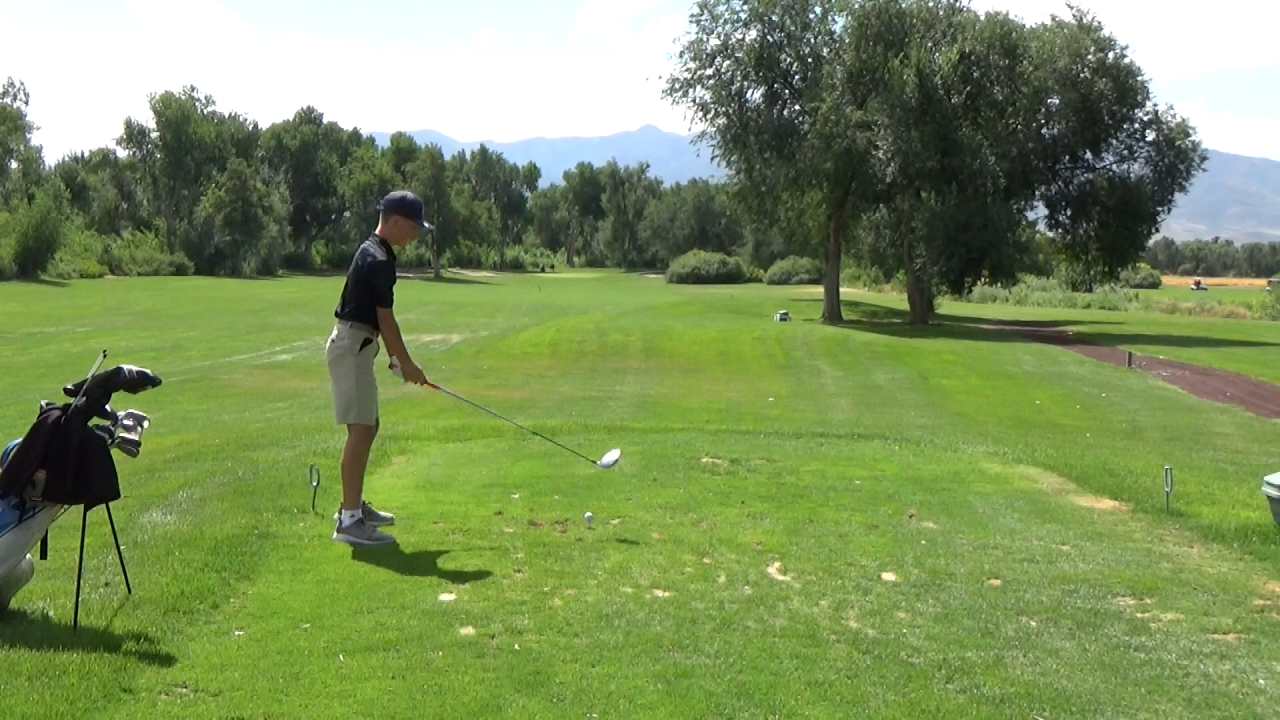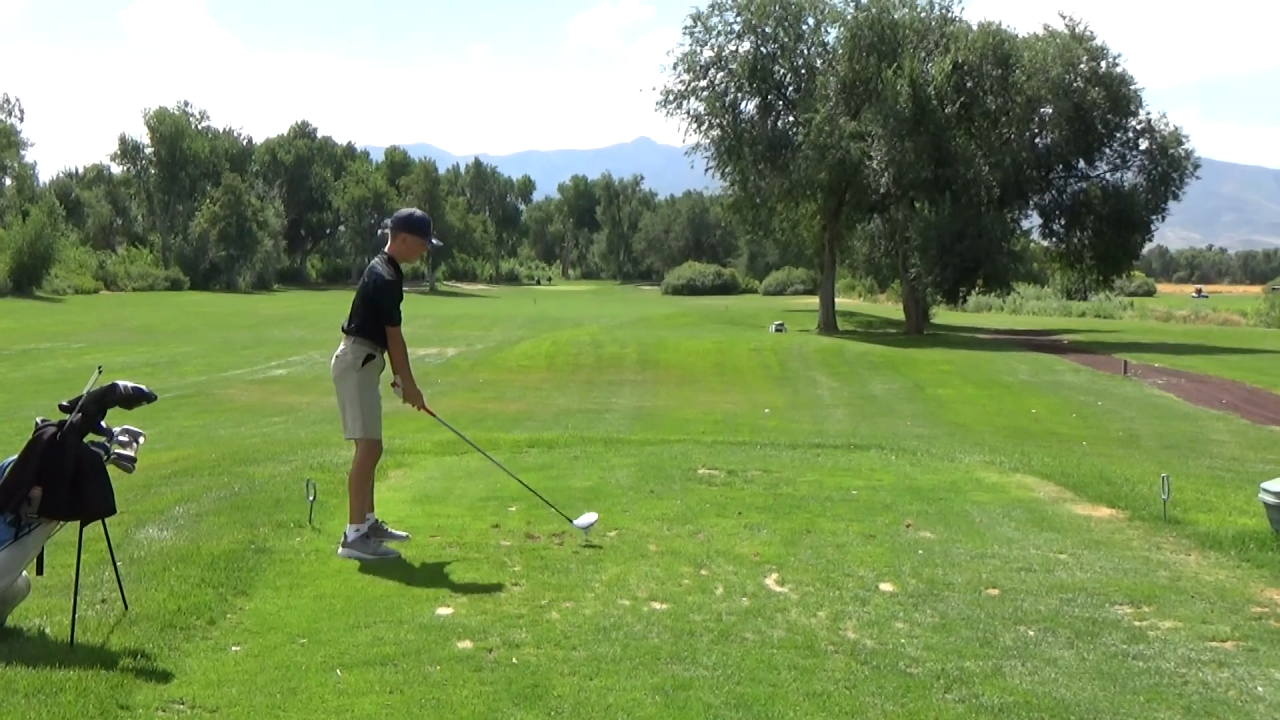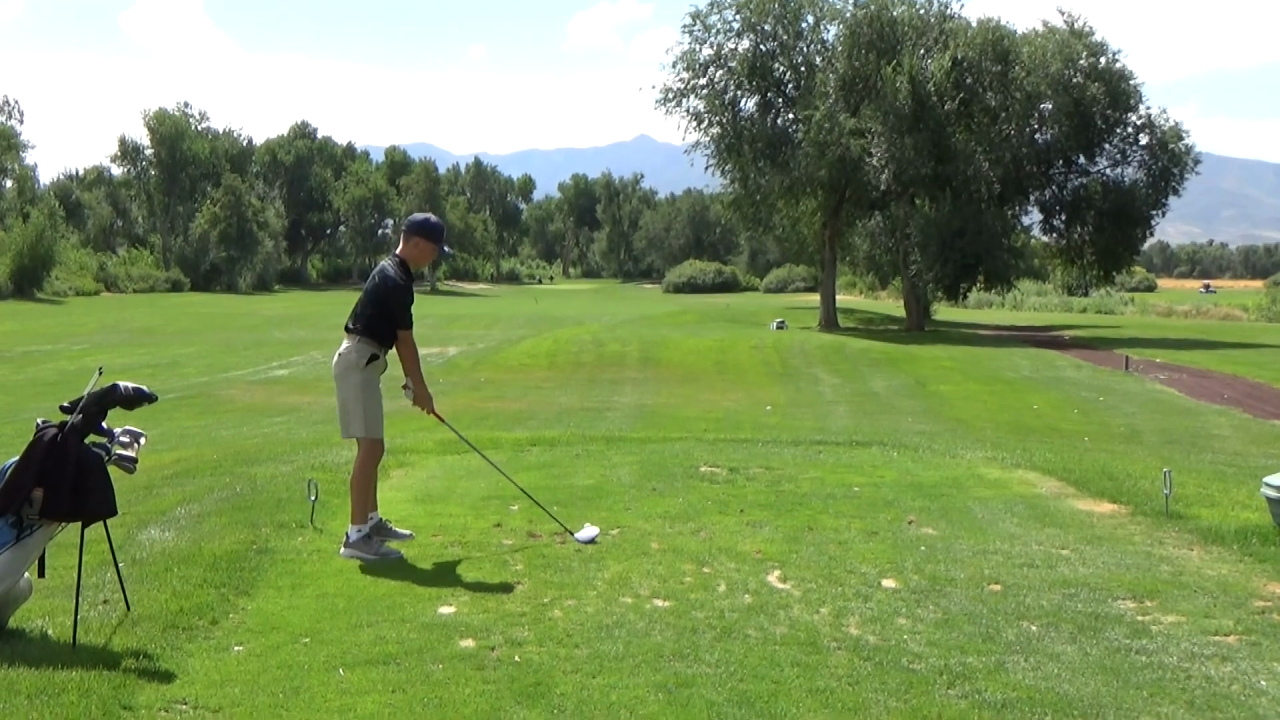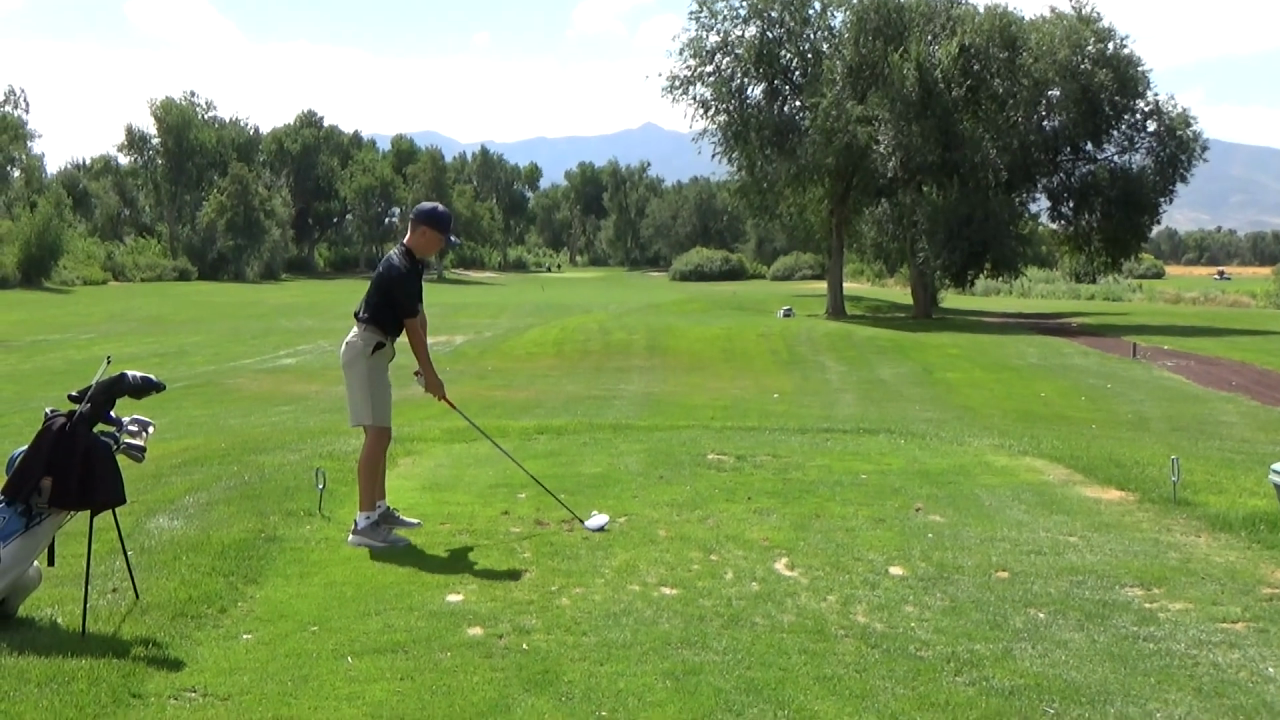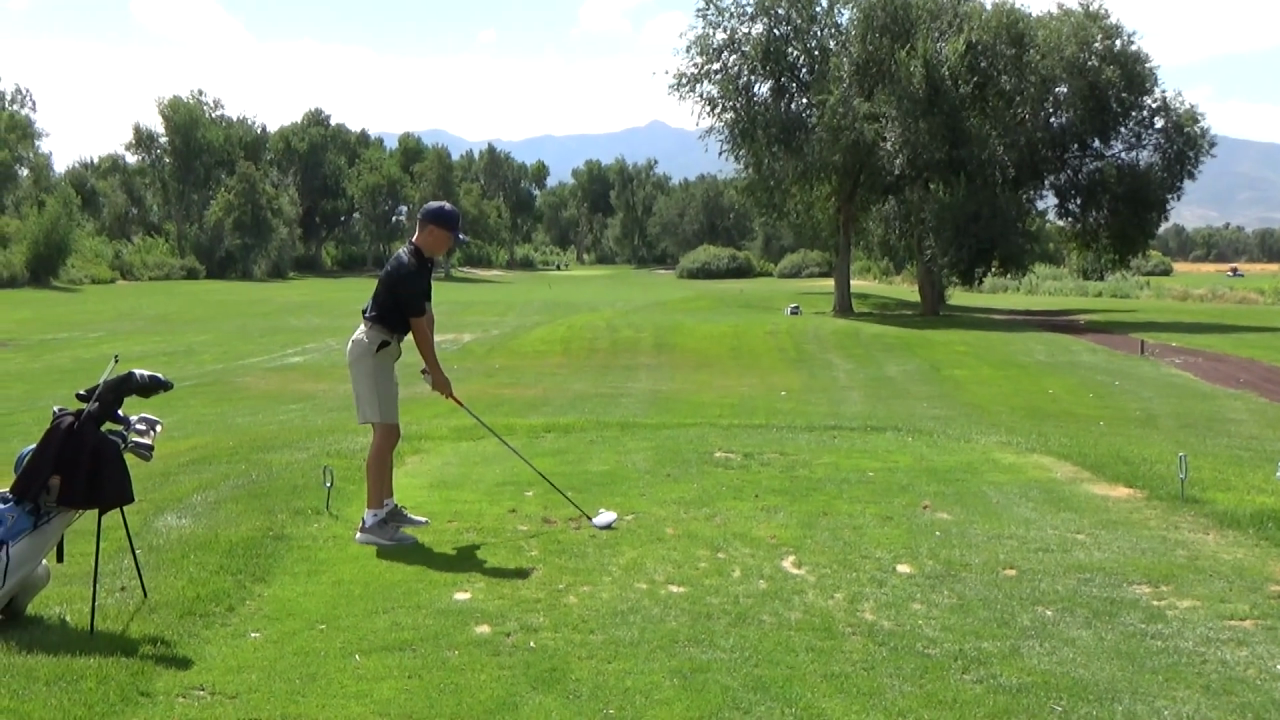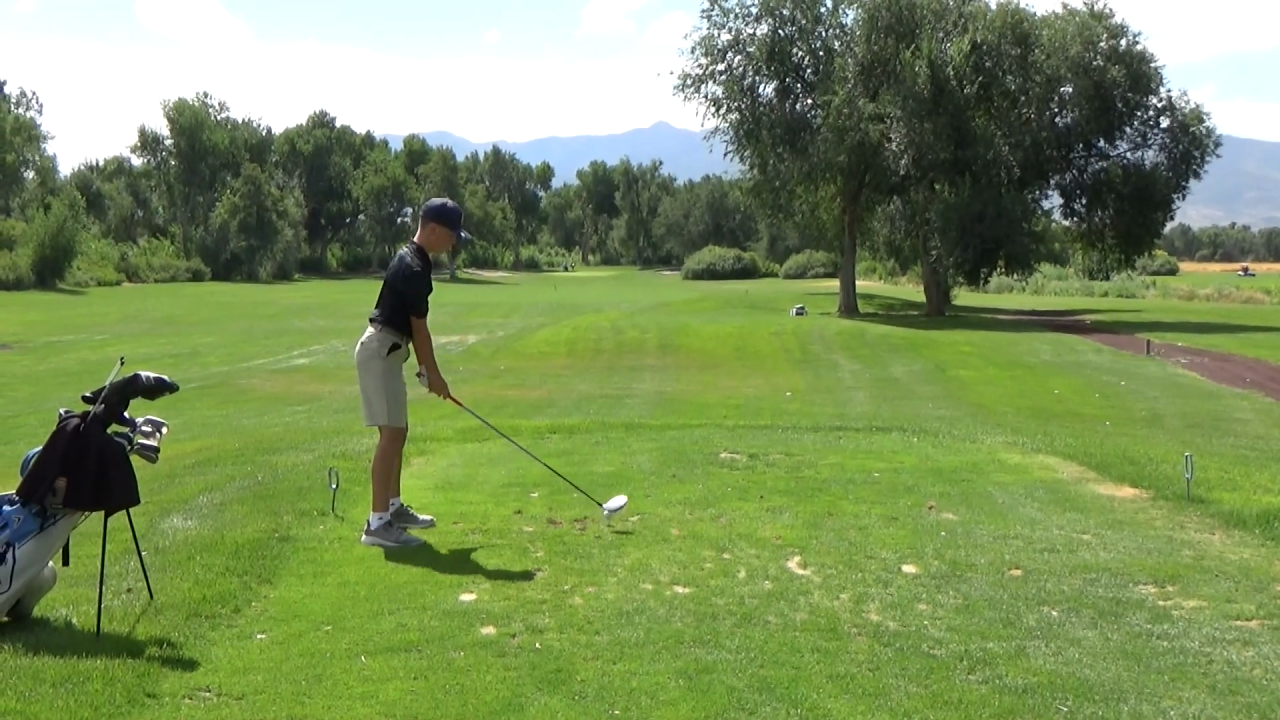
dt=0.7s
person 1, frame 1
left shoulder: (372, 252)
right shoulder: (379, 260)
right elbow: (386, 319)
left wrist: (396, 358)
right wrist: (407, 363)
left hip: (355, 345)
right hip: (353, 347)
left knee: (369, 426)
right knee: (360, 431)
left ankle: (353, 506)
right ankle: (349, 520)
person 1, frame 2
left shoulder: (383, 270)
right shoulder: (386, 278)
left elbow: (387, 336)
right elbow: (394, 337)
left wrist: (399, 377)
right wrist: (409, 384)
left hip: (363, 361)
right hip: (357, 362)
left knee: (368, 446)
right knee: (369, 447)
left ankle: (367, 521)
right ankle: (354, 536)
person 1, frame 3
left shoulder: (392, 271)
right shoulder: (397, 281)
left elbow: (398, 336)
right elbow: (406, 340)
left wrist: (411, 380)
right wrist: (420, 387)
left hip: (363, 361)
right hip: (359, 362)
left knee: (371, 446)
right knee: (371, 447)
left ankle: (371, 521)
right ankle: (356, 536)
person 1, frame 4
left shoulder: (411, 264)
right shoulder: (400, 270)
left elbow: (419, 317)
right elbow: (412, 328)
left wrist: (424, 367)
right wrist: (430, 374)
left hip: (375, 350)
right hip: (366, 350)
left knee: (380, 433)
right knee: (377, 434)
left ankle: (379, 509)
right ankle: (364, 523)
person 1, frame 5
left shoulder: (419, 263)
right shoulder: (409, 268)
left elbow: (427, 317)
right elbow: (419, 327)
left wrist: (430, 366)
right wrist: (436, 372)
left hip: (381, 348)
right hip: (372, 349)
left knee: (388, 432)
right knee: (386, 431)
left ankle: (386, 507)
right ankle: (372, 521)
person 1, frame 6
left shoulder: (412, 259)
right shoulder: (414, 269)
left elbow: (413, 325)
right elbow: (419, 327)
left wrist: (425, 367)
right wrist: (433, 373)
left hip: (387, 350)
right hip: (381, 351)
left knee: (397, 432)
right knee: (391, 434)
left ankle: (393, 507)
right ankle: (377, 524)
